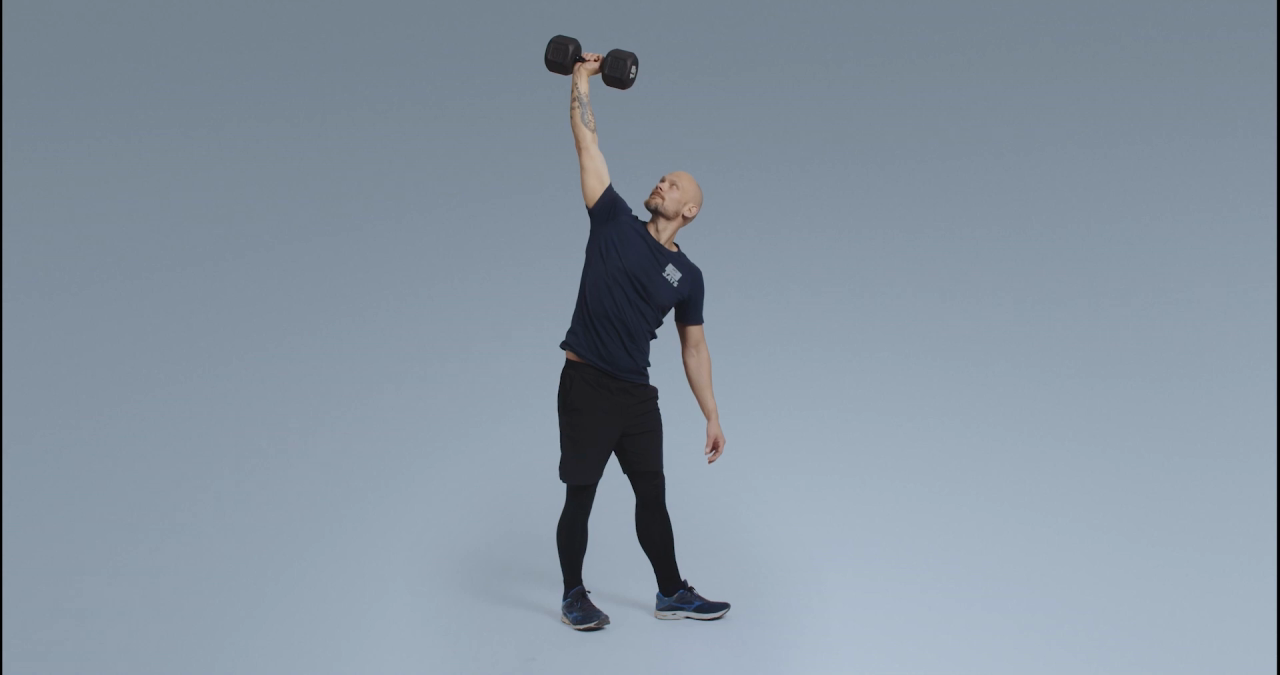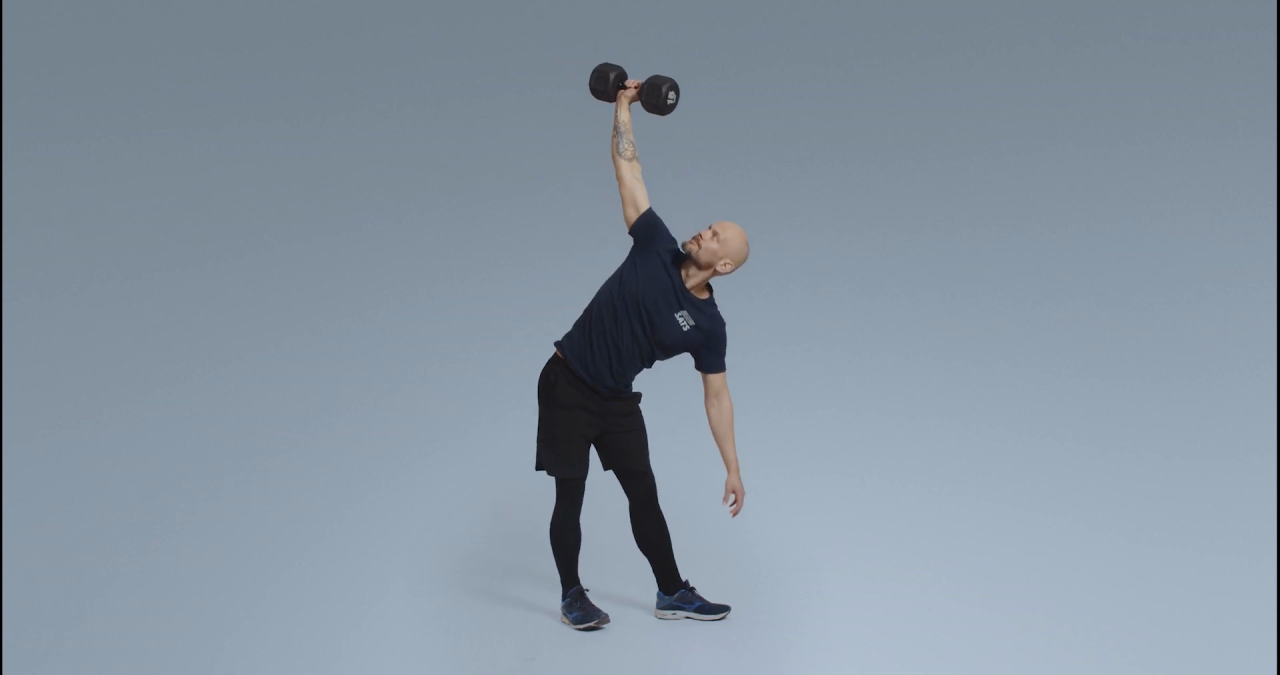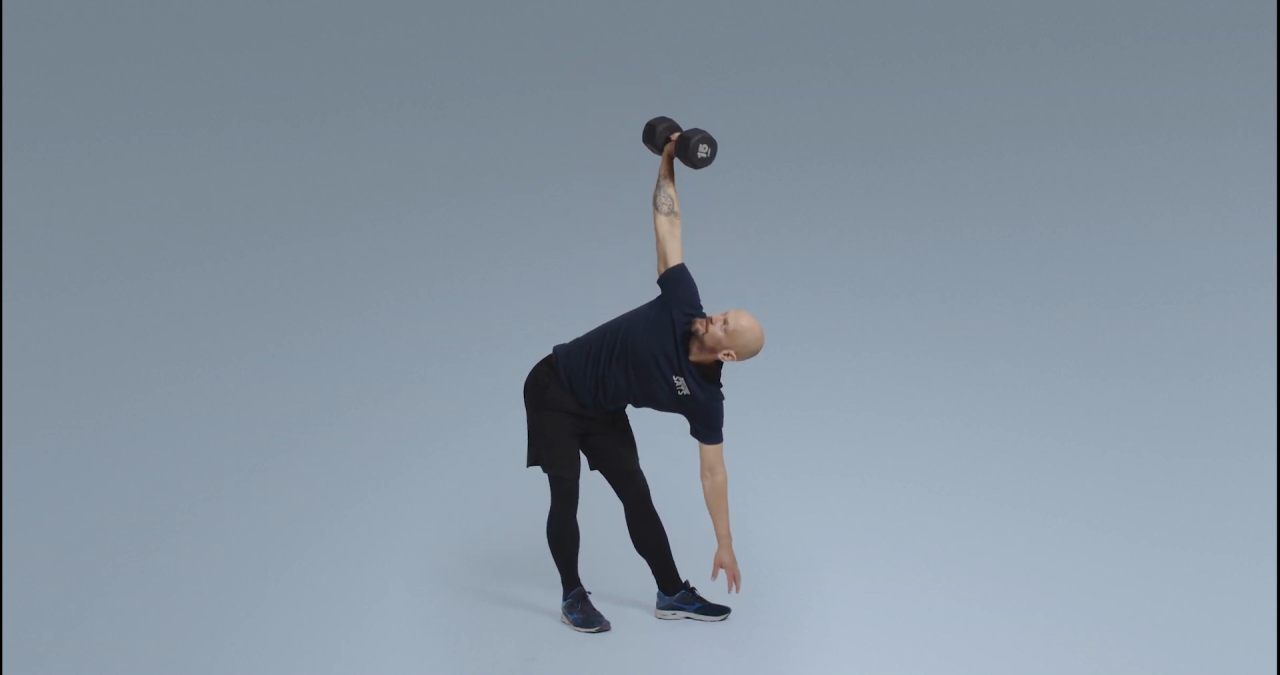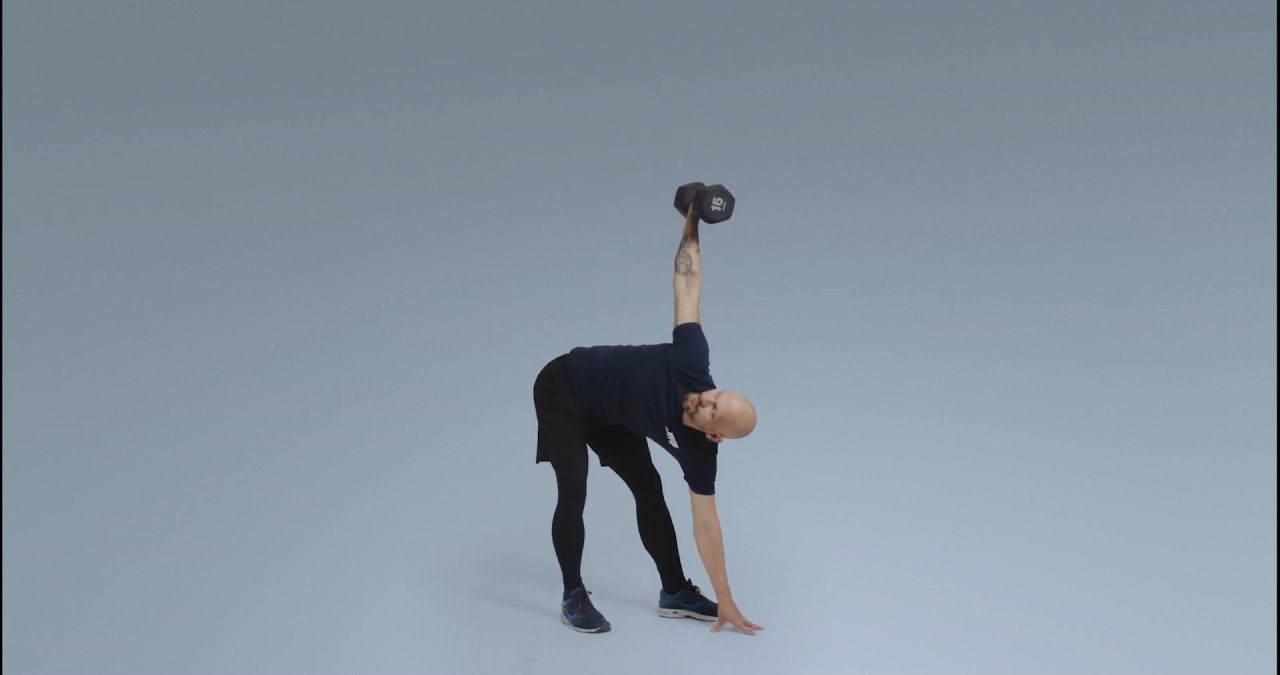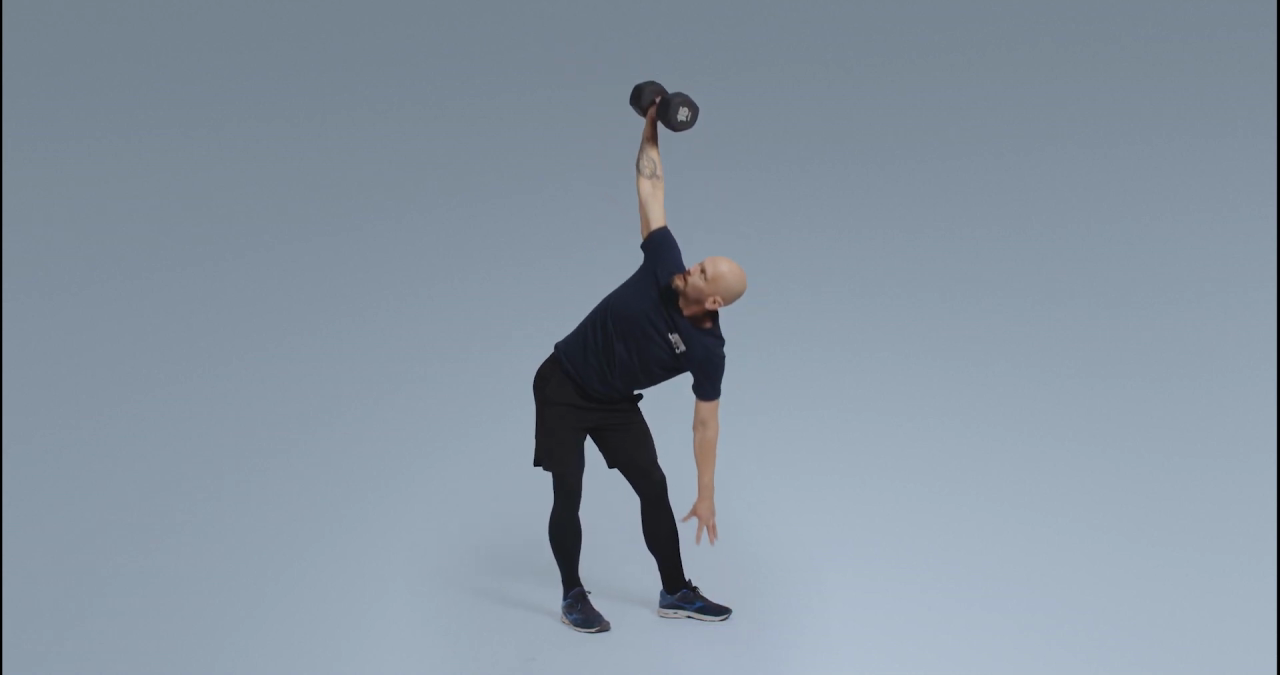
dt=1s
person 1, frame 1
left shoulder: (688, 276)
right shoulder: (615, 222)
left elbow: (694, 349)
right elbow: (587, 144)
left wrist: (712, 417)
right wrist: (580, 80)
left hip: (638, 392)
right hip: (587, 386)
left knee: (652, 495)
right knee: (581, 496)
left ankle: (671, 593)
right ankle: (574, 597)
person 1, frame 2
left shoulder: (708, 325)
right shoulder: (656, 248)
left elbow: (716, 396)
right elbow: (627, 171)
left wrist: (733, 467)
right wrist: (623, 107)
left hip: (617, 399)
right hip: (567, 384)
left knee: (644, 494)
right knee: (571, 496)
left ankle: (672, 593)
right ankle: (572, 596)
person 1, frame 3
left shoulder: (704, 397)
right shoulder: (682, 305)
left elbow: (712, 470)
right elbow: (668, 223)
left wrist: (724, 545)
right wrist: (666, 162)
left hip: (602, 410)
right hip: (554, 388)
left knee: (636, 493)
right knee: (566, 494)
left ankle: (672, 594)
right ankle: (573, 597)
person 1, frame 4
left shoulder: (698, 451)
right shoulder: (692, 365)
left elbow: (705, 522)
right elbow: (687, 283)
left wrist: (725, 600)
right wrist: (692, 223)
left hip: (608, 413)
right hip: (563, 388)
left knee: (648, 487)
right knee: (574, 491)
left ankle: (675, 591)
right ankle: (573, 596)
person 1, frame 5
left shoulder: (707, 350)
right shoulder: (664, 268)
left elbow: (705, 424)
right elbow: (650, 189)
left wrist: (705, 497)
right wrist: (651, 128)
left hip: (614, 401)
right hip: (562, 387)
left knee: (653, 487)
right knee: (568, 492)
left ankle: (675, 591)
right ankle: (573, 597)
